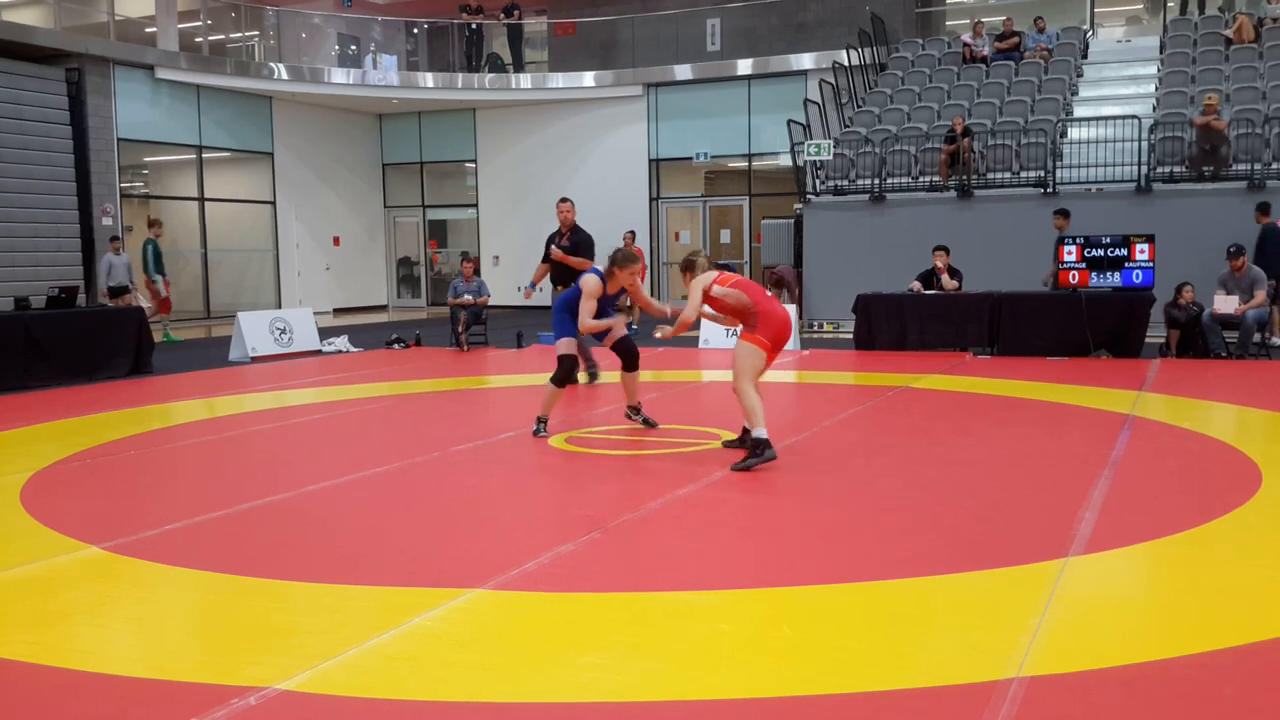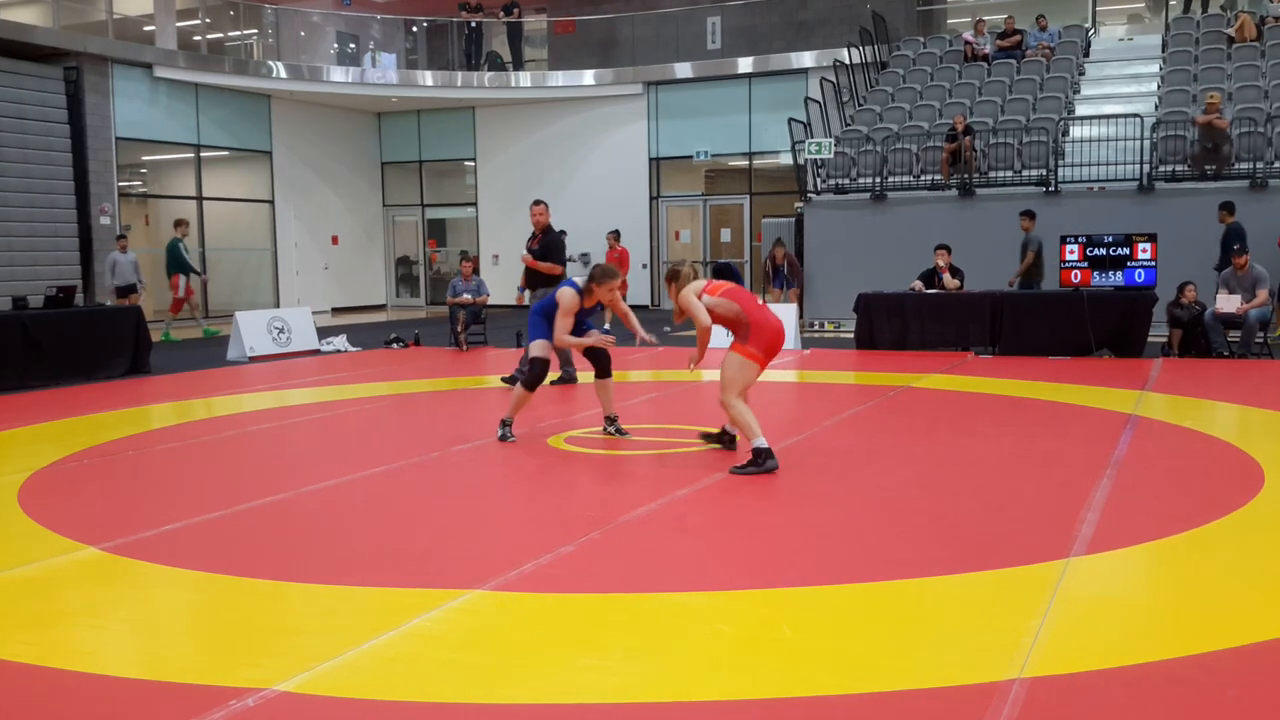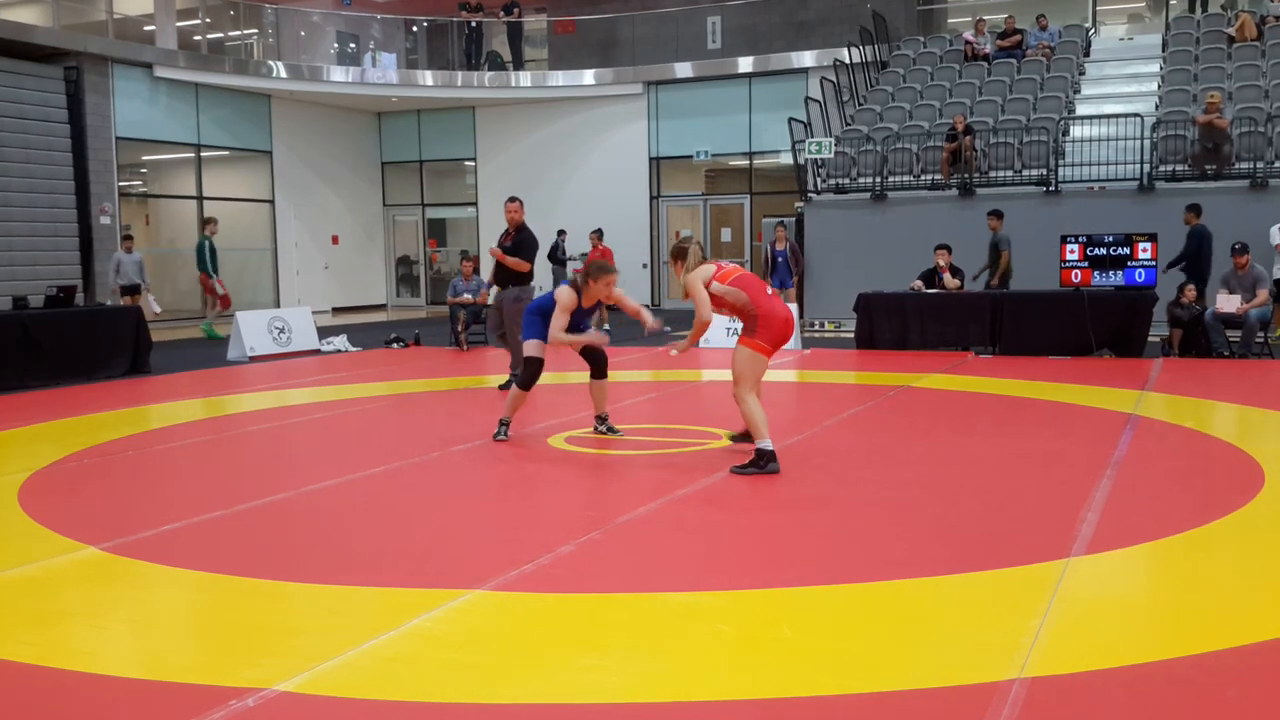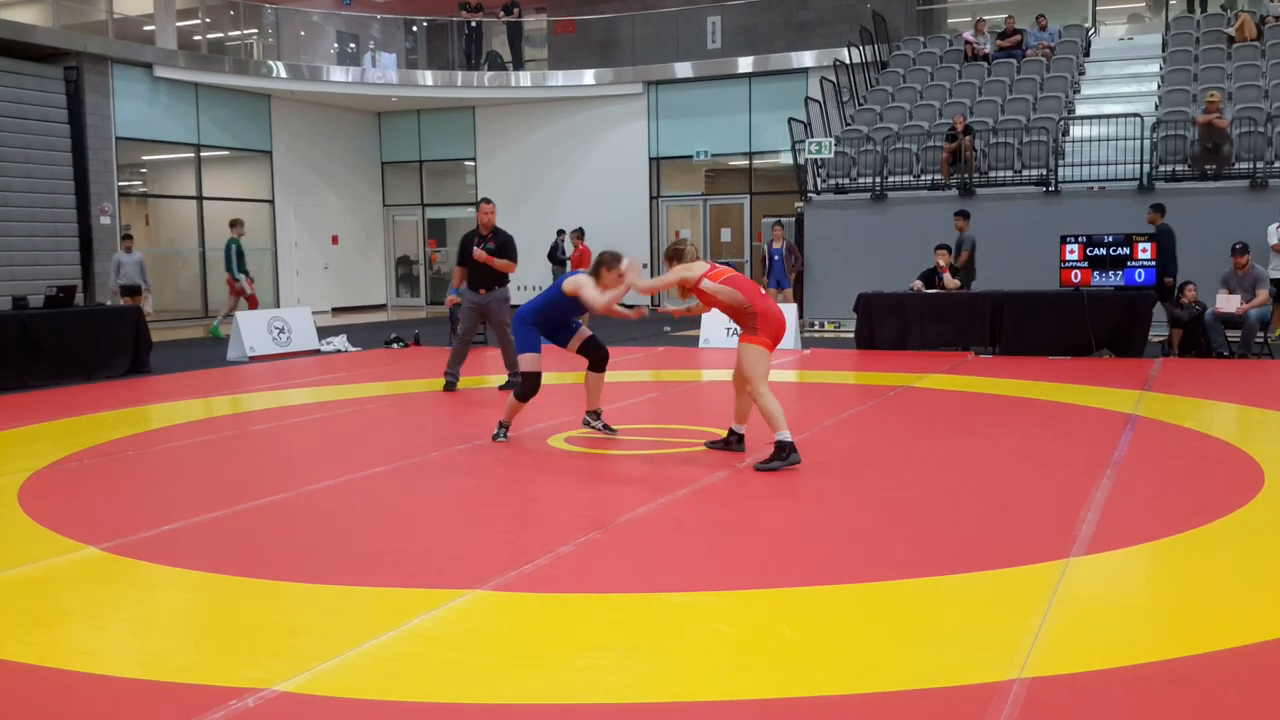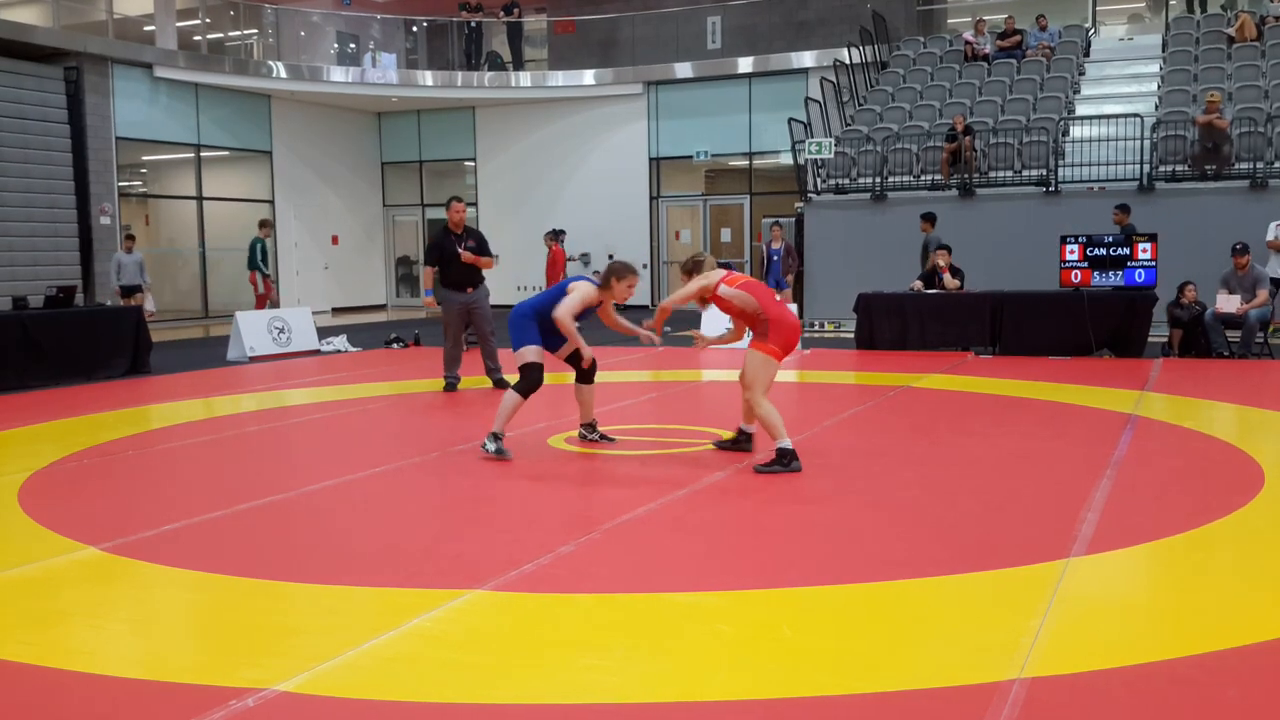
dt=0.4s
person 1, frame 1
left shoulder: (698, 282)
right shoulder: (723, 278)
left elbow: (688, 319)
left wrist: (671, 331)
right wrist: (709, 315)
left hip: (764, 321)
right hip: (779, 319)
left knee: (742, 385)
right knee: (747, 380)
left ankle: (761, 445)
right ankle: (750, 434)
person 1, frame 2
left shoulder: (685, 294)
right shoulder: (709, 287)
left elbow: (704, 323)
left wrist: (699, 354)
left hip: (756, 329)
right hip: (774, 327)
left knee: (729, 398)
right knee: (735, 388)
left ankle: (763, 455)
right ankle: (728, 435)
person 1, frame 3
left shoulder: (693, 277)
right shoulder: (719, 268)
left elbow: (704, 318)
left wrist: (688, 343)
right wrist: (716, 307)
left hip: (763, 321)
right hip: (781, 316)
left knee: (743, 393)
right knee: (749, 383)
left ankle: (765, 456)
right ankle: (753, 430)
person 1, frame 4
left shoulder: (687, 270)
right shoulder: (707, 271)
left elbow: (645, 287)
right elbow: (703, 307)
left wrist: (631, 277)
right wrist: (675, 311)
left hip: (761, 320)
right hip: (769, 317)
left knee: (756, 388)
right knee: (740, 381)
left ankle: (786, 448)
right ankle: (735, 437)
person 1, frame 5
left shoulder: (705, 279)
right shoulder: (729, 285)
left elbow: (667, 304)
right elbow: (738, 332)
left wrist: (655, 324)
right wrist: (710, 340)
left hip: (774, 326)
right hip: (786, 324)
left knee: (754, 396)
right knee: (748, 381)
left ankle: (787, 455)
right ankle: (743, 437)
person 2, frame 1
left shoulder: (582, 237)
right shoulder: (552, 237)
left elbow: (587, 264)
right elbow: (545, 265)
left wrist: (563, 257)
right wrist: (532, 285)
right hip: (557, 291)
left ankle: (591, 367)
person 2, frame 2
left shoulder: (554, 239)
right shoulder: (532, 239)
left elbow: (557, 269)
left wrist: (533, 263)
right wrist: (522, 289)
left hip: (547, 293)
right hip: (538, 293)
left ankle: (522, 374)
right ankle: (569, 372)
person 2, frame 3
left shoulder: (527, 237)
right shoulder: (505, 235)
left elbow: (524, 266)
left wrist: (501, 256)
right wrist: (489, 285)
left hip: (518, 291)
right hip: (503, 291)
left knee: (515, 335)
right knee: (499, 331)
left ankle: (517, 376)
right ankle: (526, 364)
person 2, frame 4
left shoulder: (505, 238)
right shoulder: (468, 238)
left elbow: (511, 267)
right elbow: (460, 267)
left wrist: (488, 259)
right wrist: (454, 291)
left hip: (497, 294)
right hip: (472, 295)
left knee: (505, 337)
right knee: (462, 337)
left ankle: (515, 376)
right ankle: (451, 377)
person 2, frame 5
left shoulder: (476, 235)
right shoulder: (438, 239)
left elbow: (490, 262)
right elbow: (429, 267)
left wrist: (474, 259)
right wrist: (429, 293)
left hip: (477, 292)
right hip: (452, 295)
left knee: (487, 335)
right knee: (452, 339)
left ankle: (496, 375)
right ankle: (451, 378)
person 3, frame 1
left shoulder: (630, 280)
right shoulder: (593, 281)
left elbow: (649, 305)
right elbow: (583, 326)
left wrist: (666, 310)
right wrist: (614, 322)
left hip: (600, 312)
right hip: (566, 313)
left knee: (630, 354)
right knee: (567, 367)
left ankle: (634, 410)
right ankle: (541, 421)
person 3, frame 2
left shoulder: (610, 292)
right shoulder: (570, 295)
left elbow: (626, 314)
right elbow: (559, 339)
left wrist: (640, 332)
right wrist: (591, 340)
left hip: (574, 320)
right hip: (542, 318)
left knee: (603, 360)
right knee: (538, 371)
left ankle: (610, 422)
right ankle: (506, 423)
person 3, frame 3
left shoulder: (608, 292)
right shoulder: (569, 294)
left elbow: (637, 310)
right elbow: (554, 337)
left wrist: (648, 320)
right wrist: (588, 339)
left hip: (572, 318)
right hip: (538, 316)
left knee: (599, 360)
right knee: (532, 370)
left ankle: (601, 421)
right ankle: (504, 423)
person 3, frame 4
left shoulder: (602, 285)
right shoulder: (583, 281)
left elbow: (608, 308)
right elbow: (599, 306)
left wrist: (632, 314)
right wrist: (625, 286)
left hip: (555, 321)
right hip: (528, 321)
left knee: (599, 355)
right knee: (530, 384)
left ankle: (592, 416)
right ankle: (504, 424)
person 3, frame 5
left shoulder: (602, 295)
right shoulder: (589, 290)
left elbow: (612, 321)
right elbow: (560, 315)
left wrist: (640, 332)
right wrist: (582, 347)
left hip: (546, 324)
right hip: (524, 319)
left knee: (587, 367)
right knee: (532, 378)
left ankle: (588, 429)
right ankle: (493, 438)
